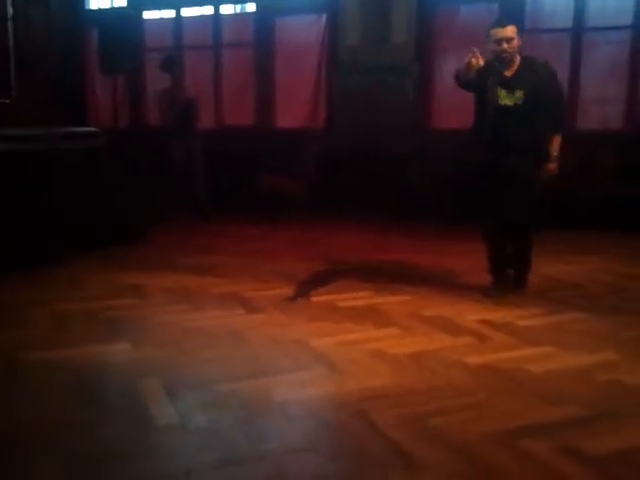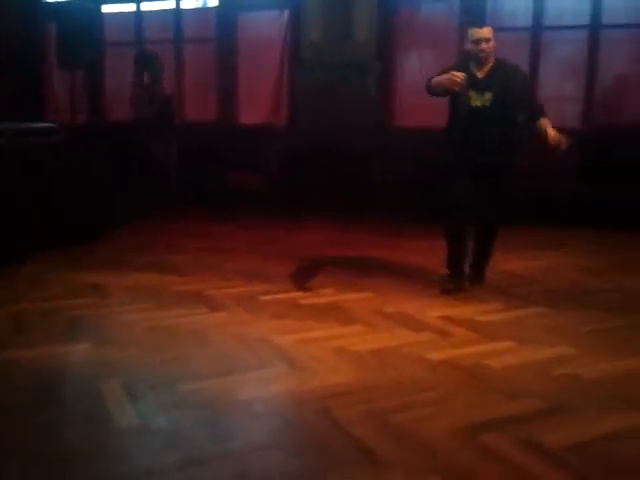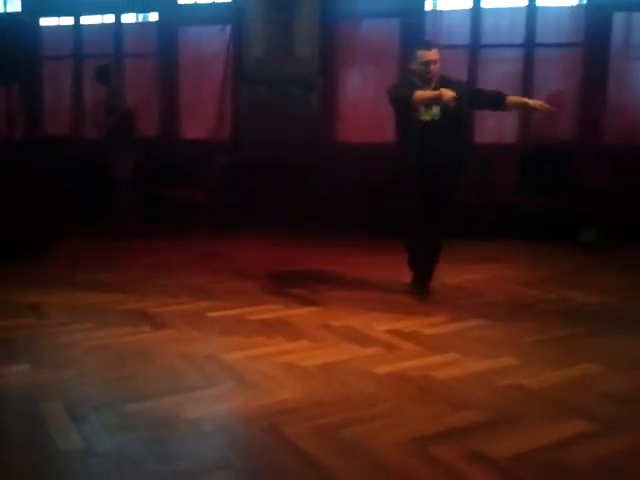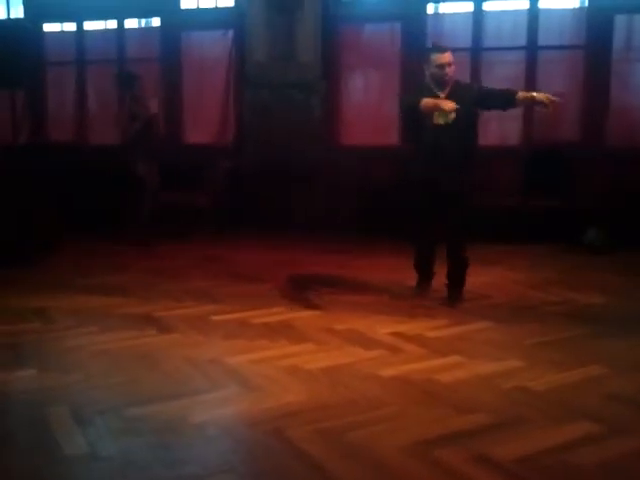
dt=0.3s
person 1, frame 1
left shoulder: (541, 72)
right shoulder: (485, 72)
left elbow: (556, 116)
right elbow: (463, 79)
left wrist: (552, 155)
right wrist: (467, 68)
left hip: (528, 160)
right hip: (494, 160)
left knee: (521, 219)
right knee: (494, 220)
left ankle: (519, 275)
right ankle: (500, 276)
person 1, frame 2
left shoulder: (512, 74)
right shoulder: (458, 72)
left elbow: (532, 107)
right elbow: (433, 86)
left wrist: (549, 130)
right wrist: (445, 79)
left hip: (498, 159)
right hip: (463, 158)
left knee: (488, 217)
right knee: (457, 213)
left ankle: (478, 269)
right ankle: (455, 272)
person 1, frame 3
left shoulder: (456, 88)
right shoulder: (401, 89)
left elbow: (490, 98)
right elbow: (407, 98)
left wrist: (525, 102)
right wrist: (438, 93)
left hip: (444, 171)
right hip: (414, 171)
left knee: (436, 226)
right knee: (415, 226)
left ankle: (425, 277)
right ankle: (418, 276)
person 1, frame 4
left shoulder: (468, 92)
right shoulder: (418, 95)
left elbow: (502, 97)
right elbow: (414, 105)
left wrist: (532, 96)
right wrist: (439, 103)
left hip: (458, 175)
right hip: (426, 175)
left knee: (456, 232)
right knee: (425, 229)
left ankle: (456, 287)
right ankle: (424, 277)
person 2, frame 1
left shoulder: (186, 92)
right shoulder: (164, 94)
left elbow: (194, 116)
right elbow: (166, 120)
left wrist: (190, 101)
right wrist: (180, 102)
left hip: (190, 137)
right hip: (175, 139)
left knee: (198, 173)
right knee: (181, 175)
left ankle: (201, 208)
person 2, frame 2
left shoulder: (164, 88)
right shoulder: (143, 90)
right elbow: (144, 117)
left wrist: (167, 98)
right wrist: (159, 99)
left hip: (167, 133)
right hip: (153, 135)
left knee: (170, 170)
right knee: (158, 171)
person 2, frame 3
left shoulder: (123, 102)
right shoulder: (102, 104)
left elbow: (132, 127)
right elbow: (102, 131)
left wrist: (128, 112)
right wrist: (118, 113)
left hip: (127, 148)
right hip: (113, 149)
left knee: (124, 185)
right knee: (120, 185)
left ankle: (123, 221)
right ankle: (121, 222)
person 2, frame 4
left shoulder: (146, 107)
right shoulder: (126, 109)
left elbow: (153, 132)
right elbow: (126, 135)
left wrist: (152, 116)
right wrist: (142, 119)
left hip: (148, 152)
right hip: (135, 154)
left knee: (151, 188)
right knee: (144, 189)
right ankle: (141, 230)
